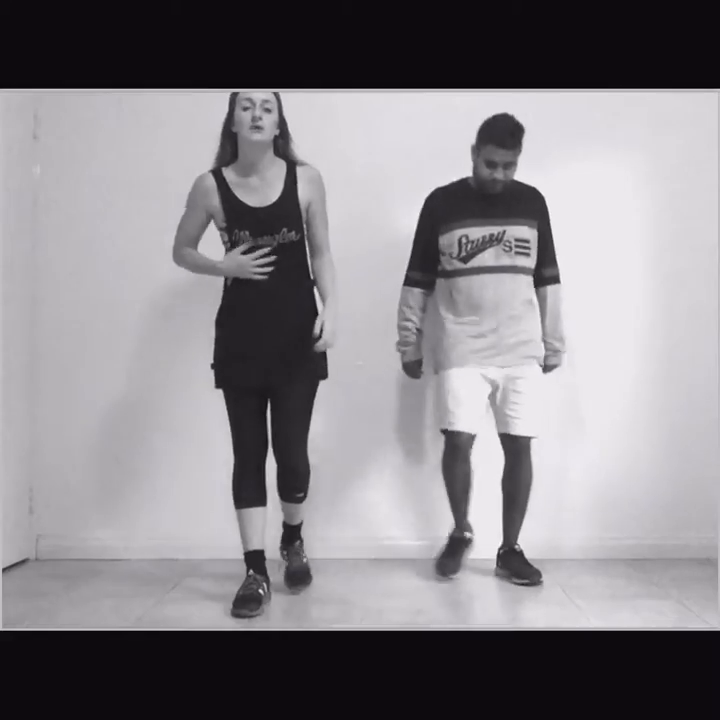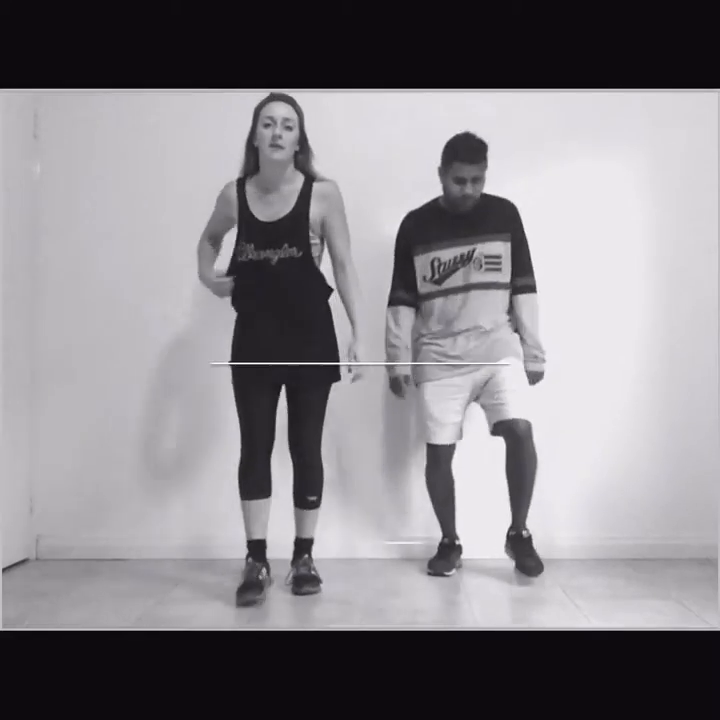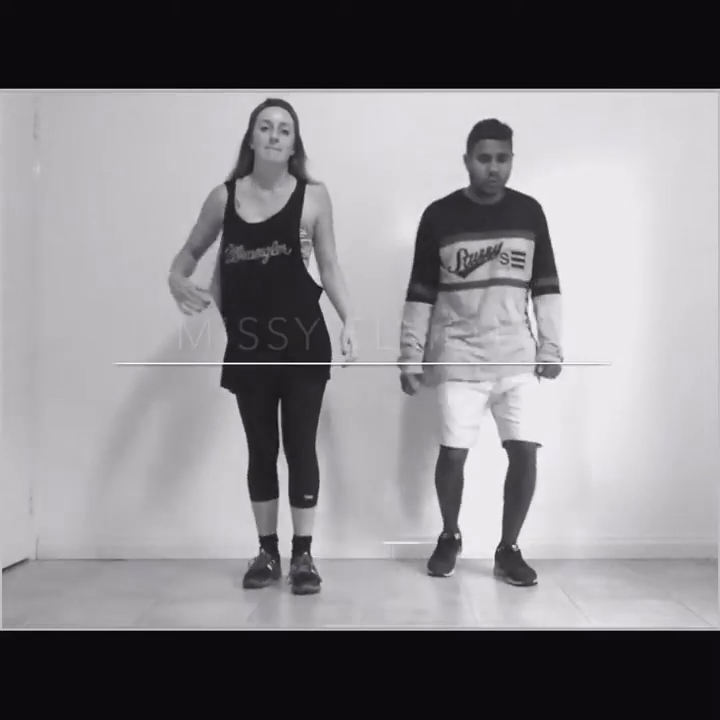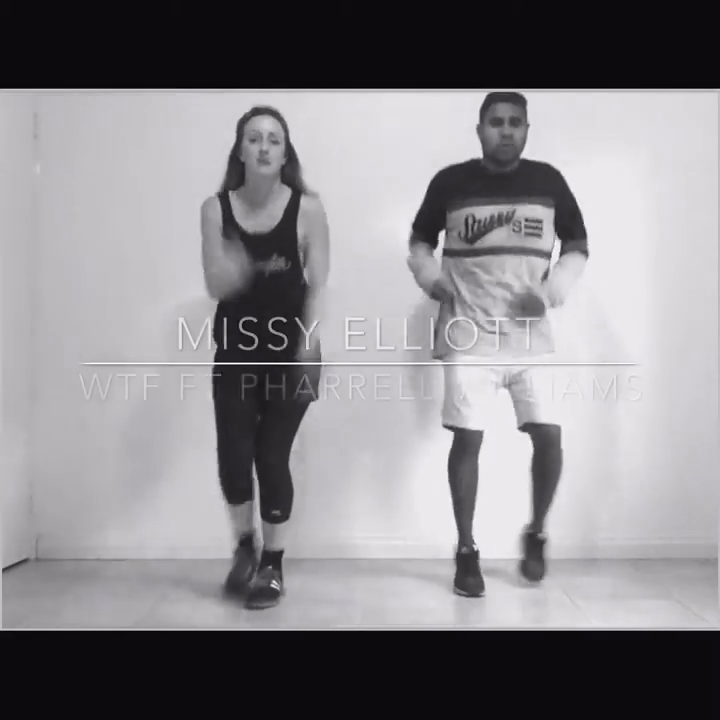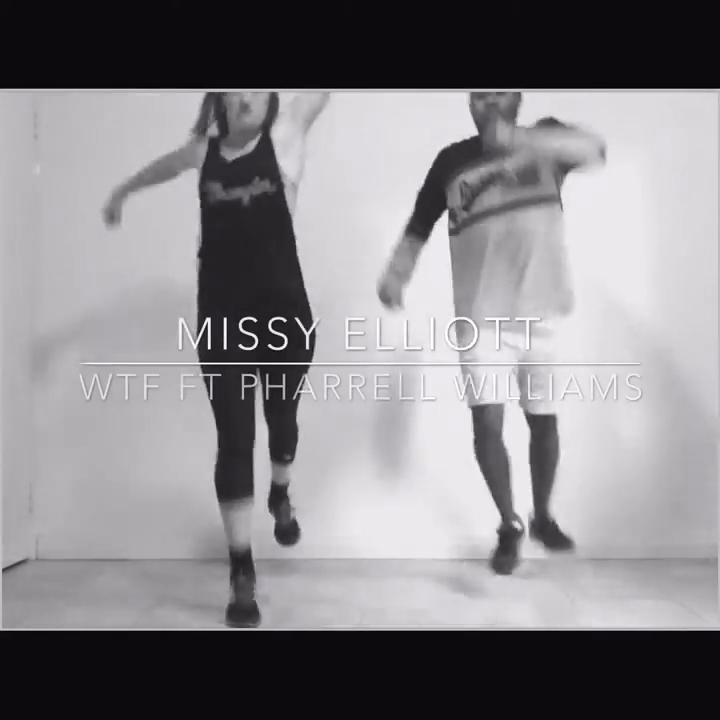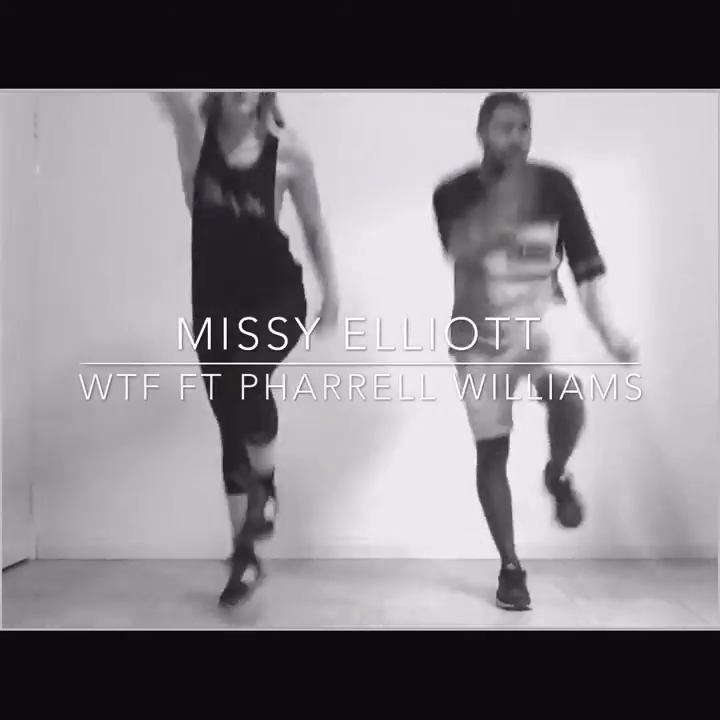
dt=0.4s
person 1, frame 1
left shoulder: (306, 178)
right shoulder: (209, 185)
left elbow: (320, 251)
right elbow: (181, 250)
left wrist: (330, 307)
right wrist: (223, 265)
left hip: (295, 330)
right hip: (240, 332)
left knee: (292, 447)
right knee: (249, 450)
left ankle: (293, 539)
right ankle: (256, 570)
person 1, frame 2
left shoulder: (323, 193)
right shoulder: (233, 193)
left elbow: (343, 265)
right elbow: (210, 238)
left wrist: (357, 332)
right wrist: (205, 274)
left hip: (310, 337)
right hip: (254, 338)
left knee: (306, 447)
right knee: (255, 446)
left ankle: (304, 556)
right ankle: (257, 560)
person 1, frame 3
left shoulder: (314, 195)
right shoulder: (223, 197)
left elbow: (328, 264)
right elbow: (193, 249)
left wrist: (348, 321)
right wrist: (177, 278)
left hip: (302, 335)
right hip: (248, 339)
left knee: (301, 447)
right knee: (261, 449)
left ankle: (302, 554)
right ankle: (267, 551)
person 1, frame 4
left shoulder: (308, 207)
right shoulder: (215, 208)
left elbow: (318, 281)
right elbow: (214, 286)
left wrist: (309, 334)
right wrist: (226, 271)
left hip: (291, 344)
right hip: (236, 345)
left knee: (272, 458)
right knee: (233, 456)
left ankle: (272, 566)
right ankle: (245, 548)
person 1, frame 5
left shoulder: (284, 136)
right shoulder: (205, 149)
left elbow: (320, 93)
right elbow: (167, 164)
right wrist: (123, 189)
left hip: (283, 308)
right hip: (223, 312)
left knee: (281, 418)
right knee: (234, 436)
left ankle: (281, 494)
right ankle: (242, 568)
person 1, frame 6
left shoulder: (288, 149)
right shoulder: (193, 132)
left elbow: (313, 224)
right elbow: (168, 97)
left wrist: (330, 290)
left hip: (275, 299)
right hip: (214, 303)
left knee: (250, 382)
right knee: (233, 423)
left ankle: (263, 481)
right ankle: (244, 556)
person 2, frame 1
left shoulder: (532, 202)
right shoulder: (442, 202)
left elbow: (548, 279)
right elbow: (418, 280)
left wrist: (554, 344)
right wrist: (409, 343)
left hip: (521, 348)
right hip: (463, 347)
left knee: (519, 446)
right knee: (457, 441)
left ankle: (509, 549)
right ankle: (460, 535)
person 2, frame 2
left shoulder: (505, 215)
right shoulder: (415, 225)
left elbow: (524, 289)
right elbow: (401, 301)
left wrist: (533, 353)
right wrist: (398, 362)
left hip: (498, 350)
right hip: (439, 358)
left knee: (520, 432)
right knee: (439, 452)
left ankle: (519, 533)
right ankle: (449, 543)
person 2, frame 3
left shoulder: (529, 212)
right shoulder: (439, 215)
left elbow: (547, 287)
right elbow: (420, 293)
left wrist: (550, 347)
right wrist: (411, 356)
left hip: (516, 358)
right hip: (457, 358)
left knee: (524, 452)
right knee: (453, 454)
left ankle: (508, 549)
right ankle: (450, 537)
person 2, frame 4
left shoulder: (548, 181)
right shoulder: (450, 182)
left elbow: (577, 247)
right elbow: (419, 240)
left wrist: (552, 291)
right wrist: (430, 277)
left hip: (529, 337)
right hip: (468, 338)
left knee: (548, 435)
right knee: (467, 438)
left ankle: (535, 534)
right ankle: (467, 551)
person 2, frame 5
left shoulder: (545, 139)
right shoulder: (452, 160)
left elbow: (593, 150)
right elbow: (420, 225)
left wrist: (525, 141)
right wrist: (395, 274)
left hip: (540, 307)
right hip: (480, 314)
left knee: (544, 420)
right knee: (488, 421)
left ankle: (542, 516)
right ankle: (509, 524)
person 2, frame 6
left shoulder: (556, 186)
right shoulder: (454, 193)
left elbow: (586, 262)
right elbow: (460, 249)
left wrist: (608, 329)
right wrist: (494, 219)
left hip: (537, 329)
right hip: (478, 339)
left knee: (569, 399)
right knee: (492, 453)
left ankle: (558, 474)
right ankle: (510, 567)
